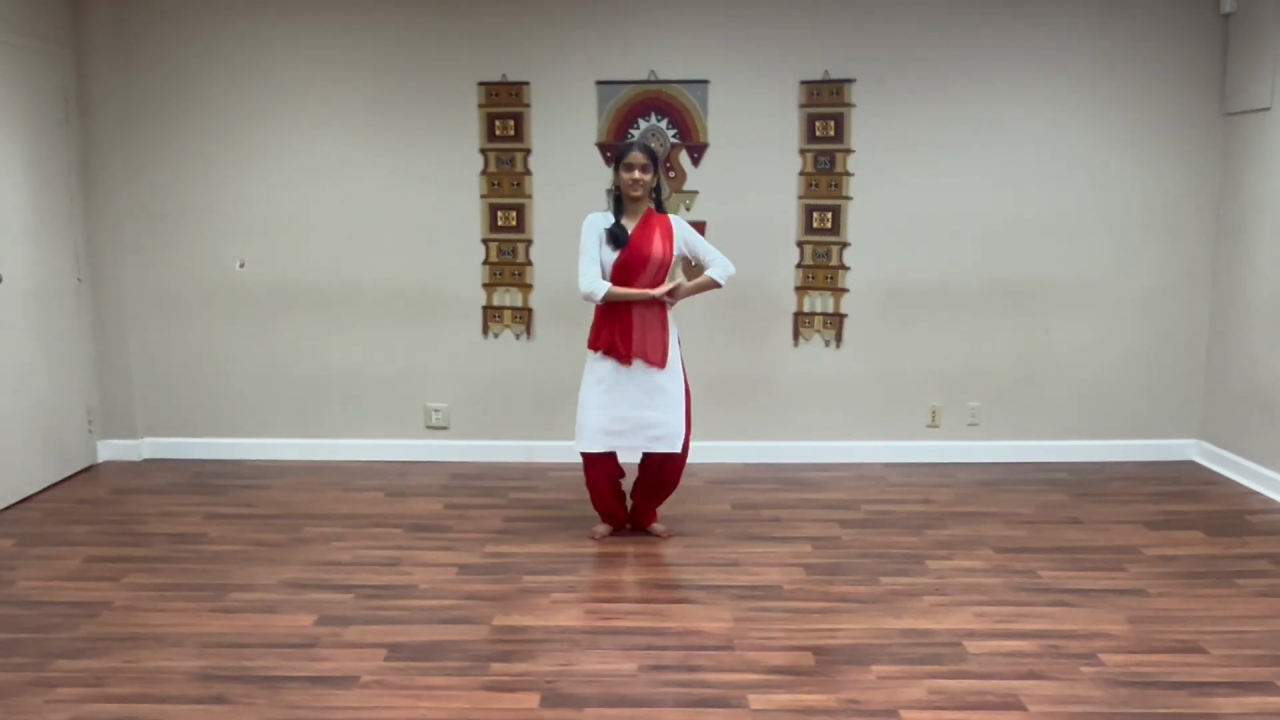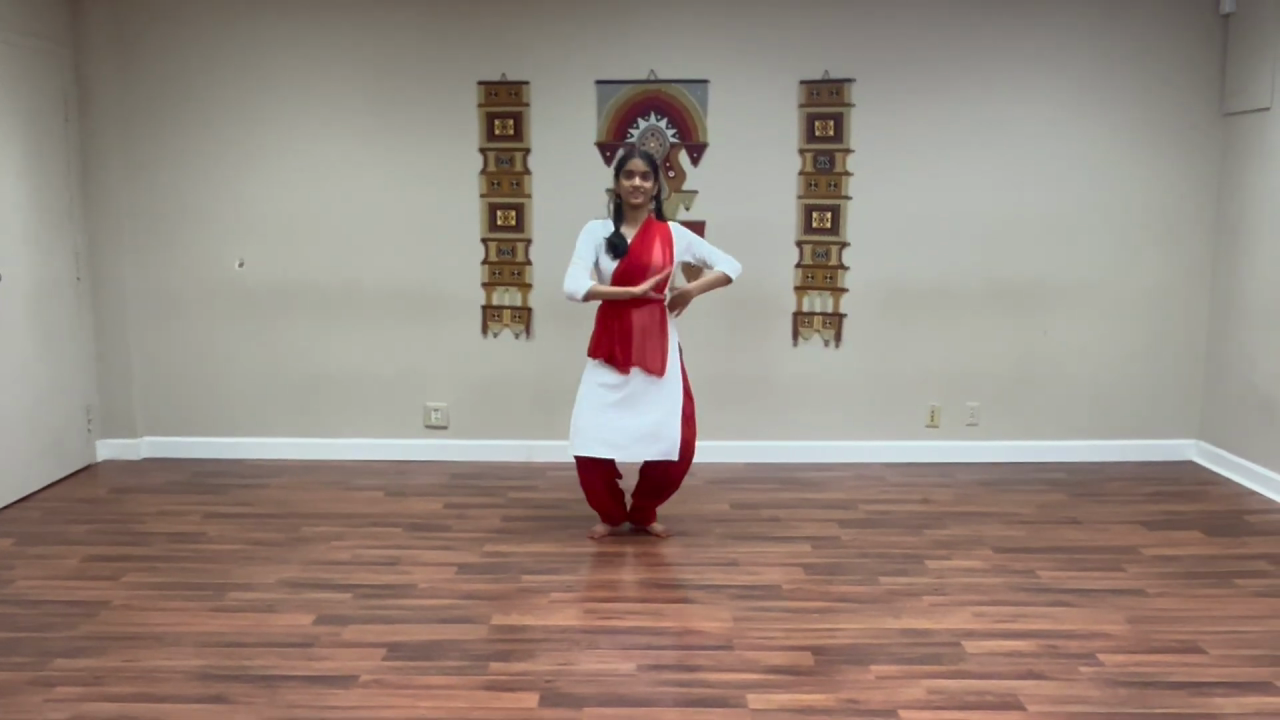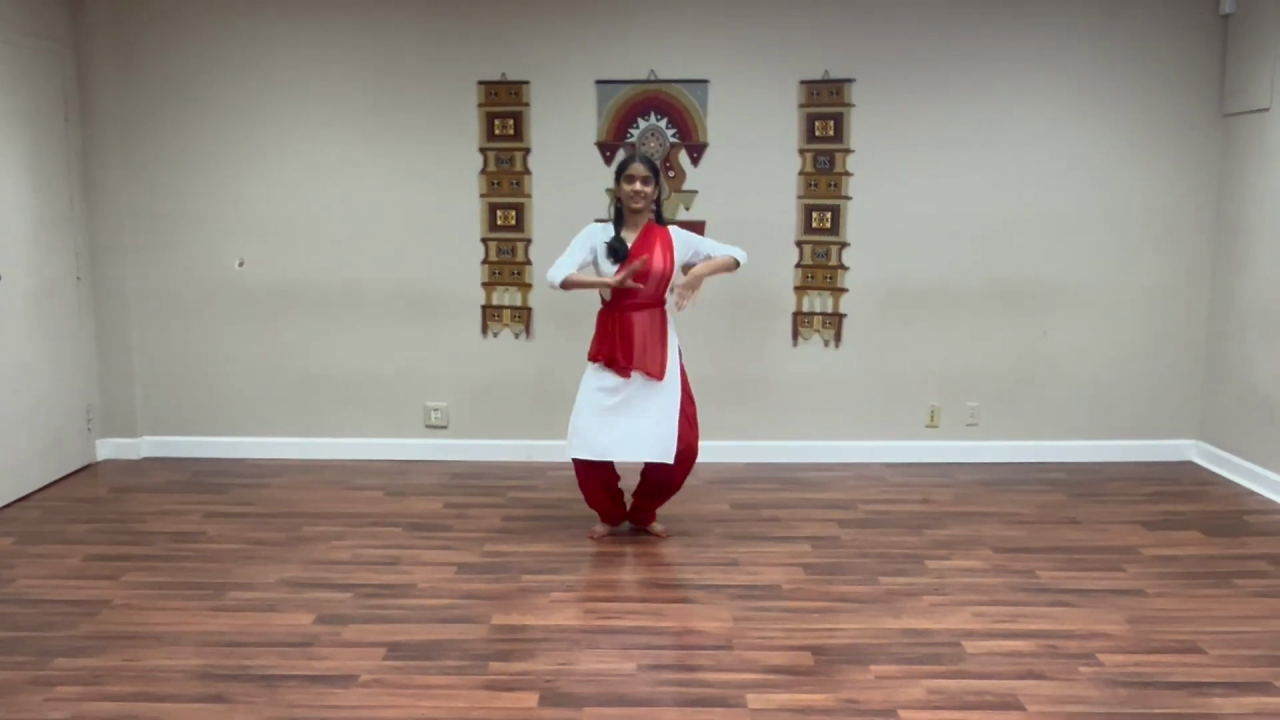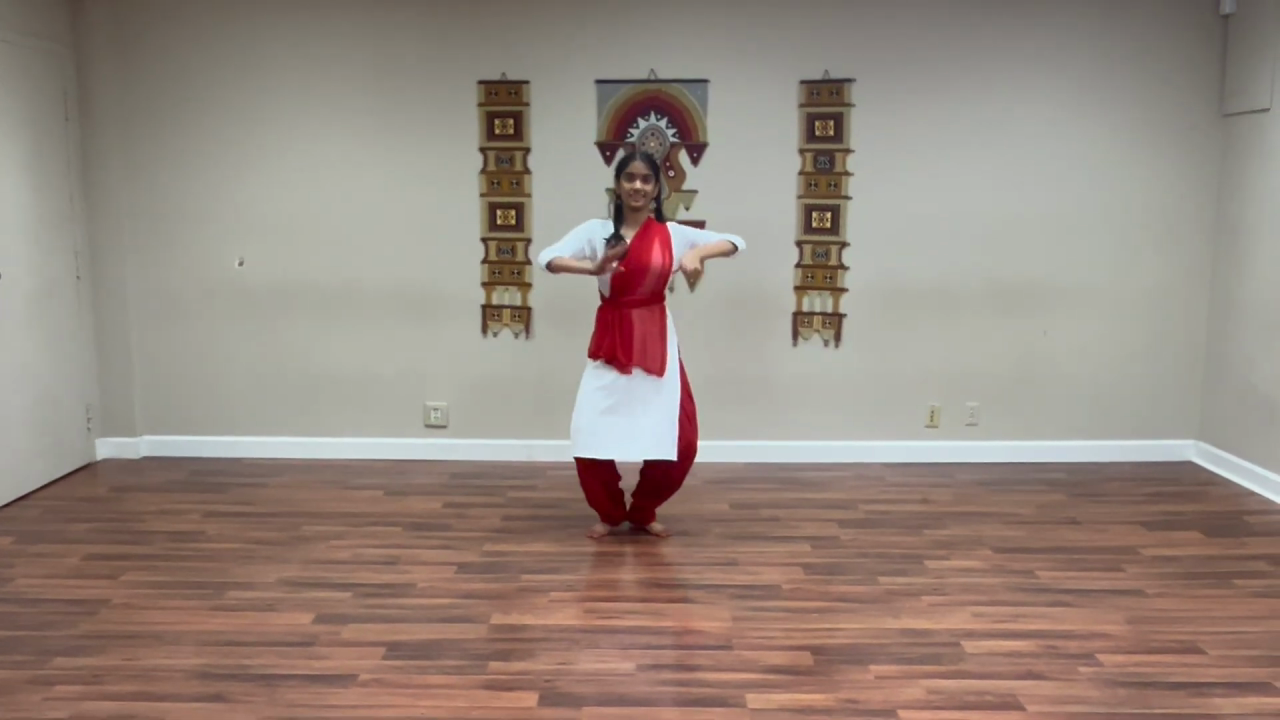
dt=0.1s
person 1, frame 1
left shoulder: (672, 226)
right shoulder: (597, 224)
left elbow: (723, 269)
right elbow: (588, 285)
left wrist: (682, 291)
right wrist: (647, 293)
left hip: (657, 339)
right hip: (610, 340)
left knee: (671, 439)
right knee: (595, 439)
left ankle: (644, 512)
right ankle: (612, 514)
person 1, frame 2
left shoulder: (673, 233)
right shoulder: (596, 231)
left elbow: (731, 267)
right elbow: (573, 286)
left wrist: (690, 291)
right wrist: (633, 292)
left hip: (658, 347)
right hip: (610, 348)
left knee: (677, 446)
right knee: (589, 443)
left ankle: (644, 512)
right ankle: (611, 513)
person 1, frame 3
left shoulder: (673, 237)
right shoulder: (597, 235)
left elbow: (735, 255)
right elbow: (555, 275)
left wrist: (699, 272)
right wrist: (606, 281)
left hip: (658, 349)
right hip: (610, 349)
left knee: (680, 448)
right knee: (586, 444)
left ankle: (643, 512)
right ankle: (611, 513)
person 1, frame 4
left shoulder: (672, 234)
right shoulder: (595, 231)
left elbow: (734, 242)
right elbow: (547, 258)
left wrist: (700, 253)
right wrist: (593, 268)
left hip: (657, 346)
right hip: (610, 346)
left knee: (680, 446)
right knee: (589, 442)
left ankle: (643, 511)
right ankle: (611, 513)
